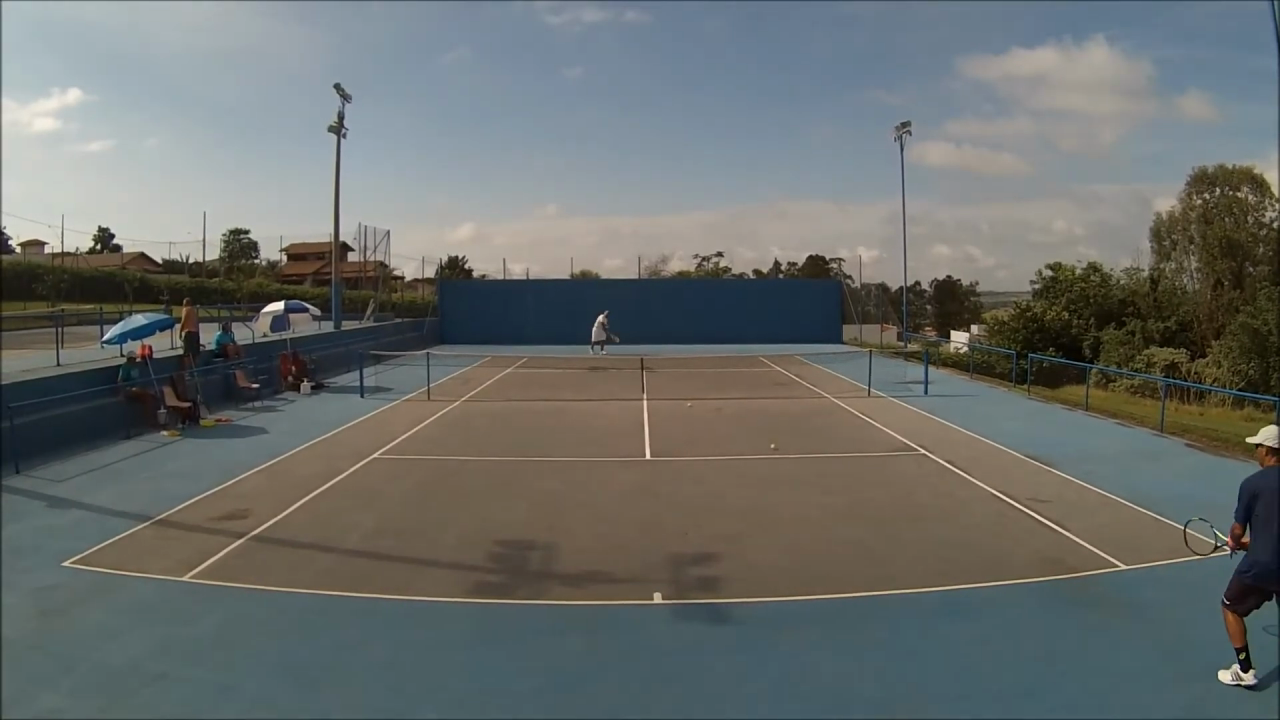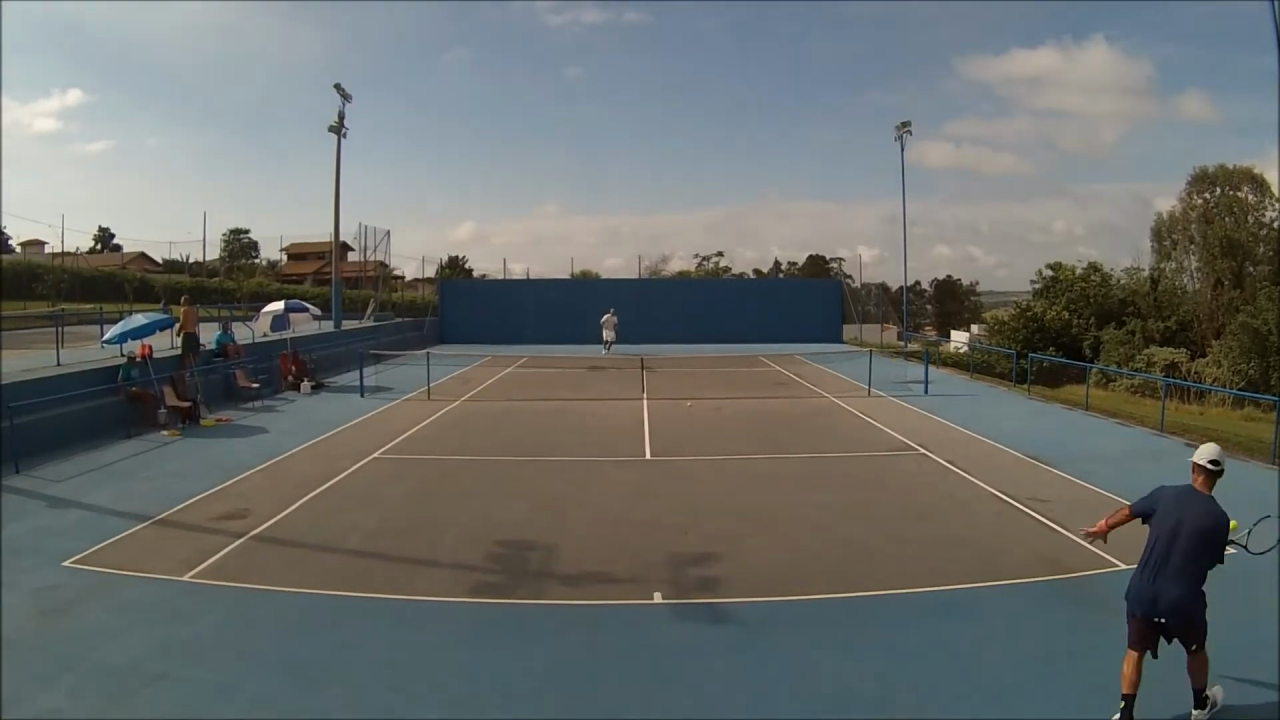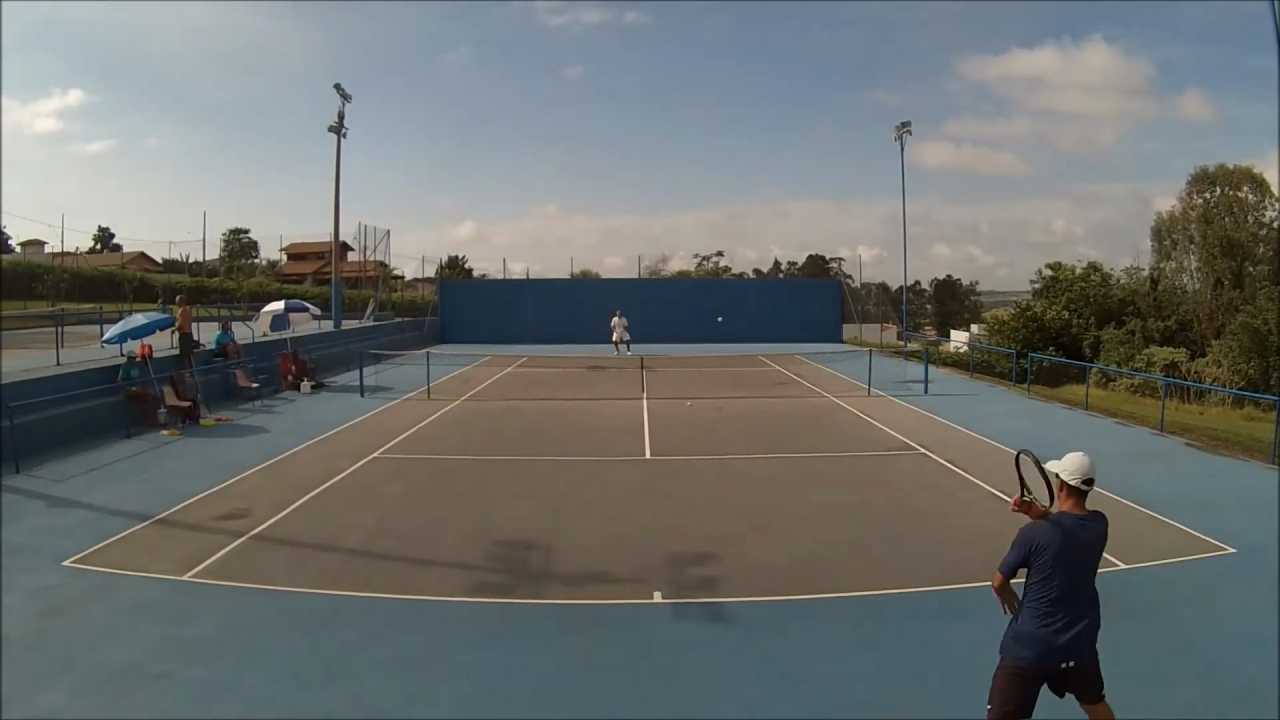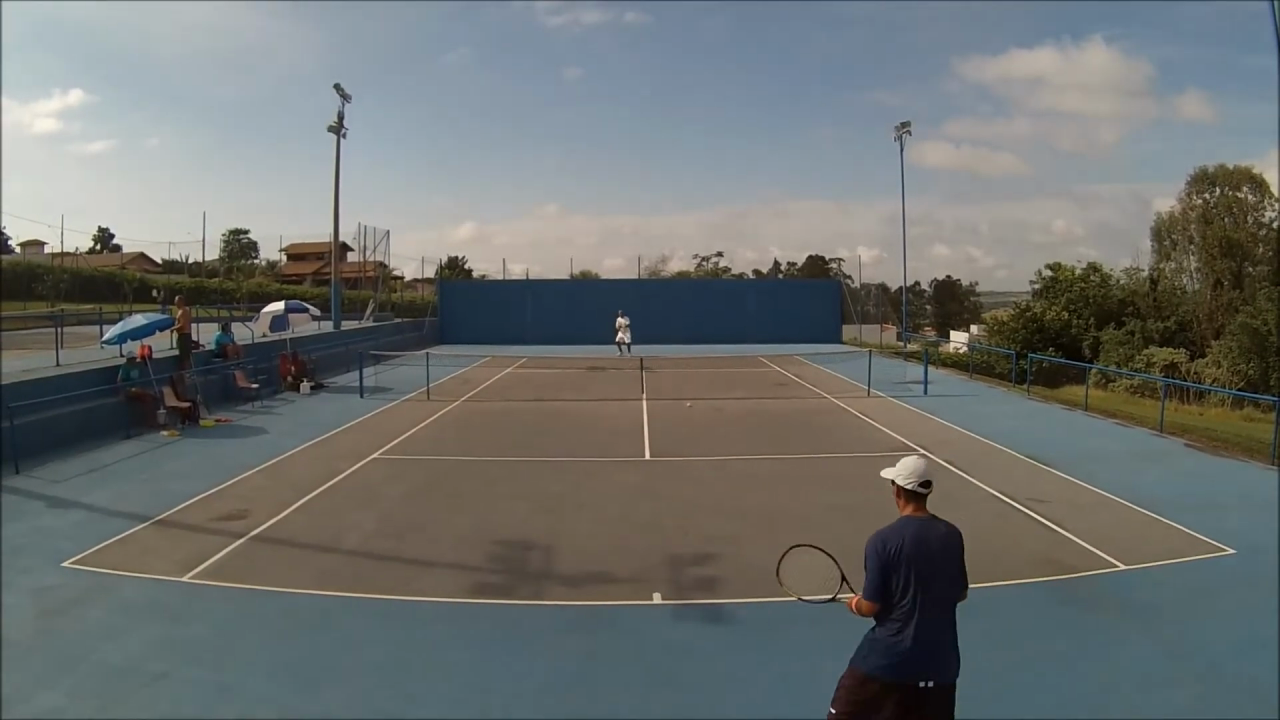
dt=0.5s
person 1, frame 1
left shoulder: (1252, 484)
left elbow: (1238, 529)
left wrist: (1234, 542)
left hip: (1258, 565)
left knee: (1230, 609)
left ankle: (1245, 670)
person 1, frame 2
left shoulder: (1165, 494)
right shoulder: (1218, 519)
left elbow: (1126, 513)
right elbow: (1211, 562)
left wrist: (1103, 527)
left hip: (1142, 593)
right hip: (1181, 600)
left knee: (1135, 653)
right knee: (1196, 651)
person 1, frame 3
left shoulder: (1034, 534)
right shoulder: (1100, 524)
left elbow: (999, 581)
left wrist: (1007, 596)
right wrist: (1033, 511)
left hip: (1030, 643)
right hip: (1078, 640)
person 1, frame 4
left shoulder: (882, 541)
right shoulder: (952, 536)
left elbow: (869, 608)
right elbow: (960, 594)
left wrist: (854, 604)
left hip: (886, 658)
right hip: (938, 658)
